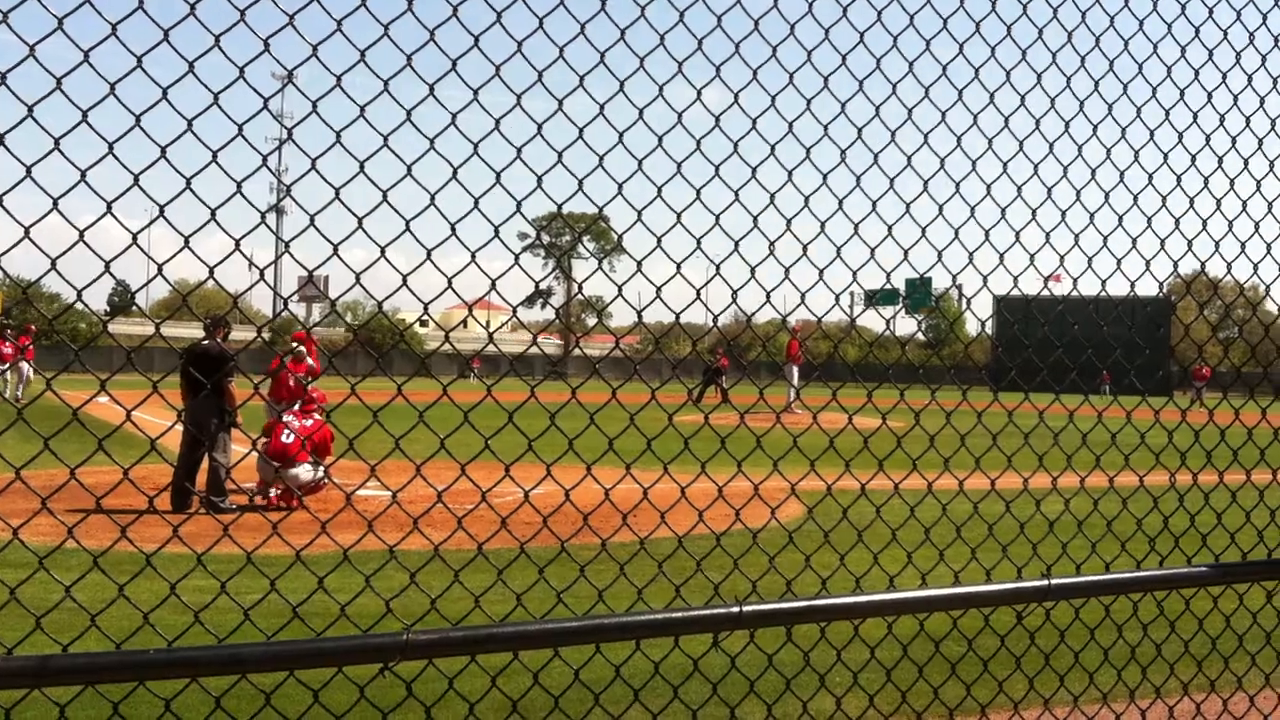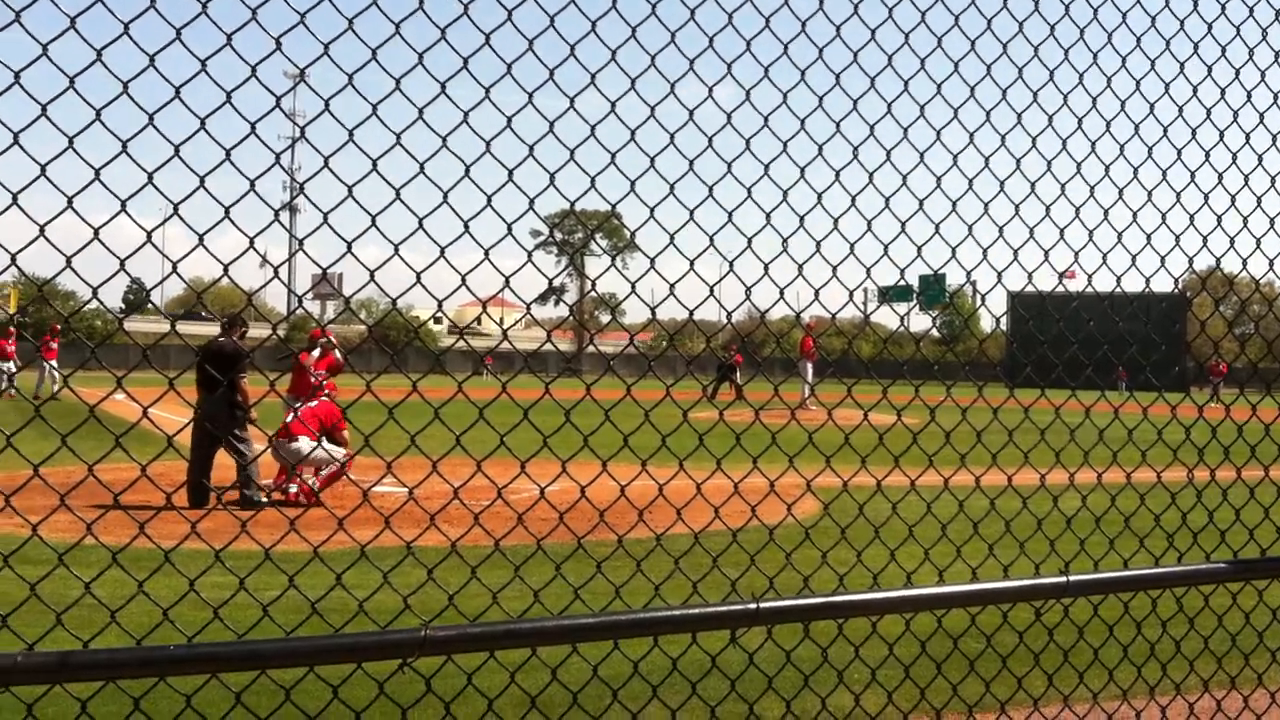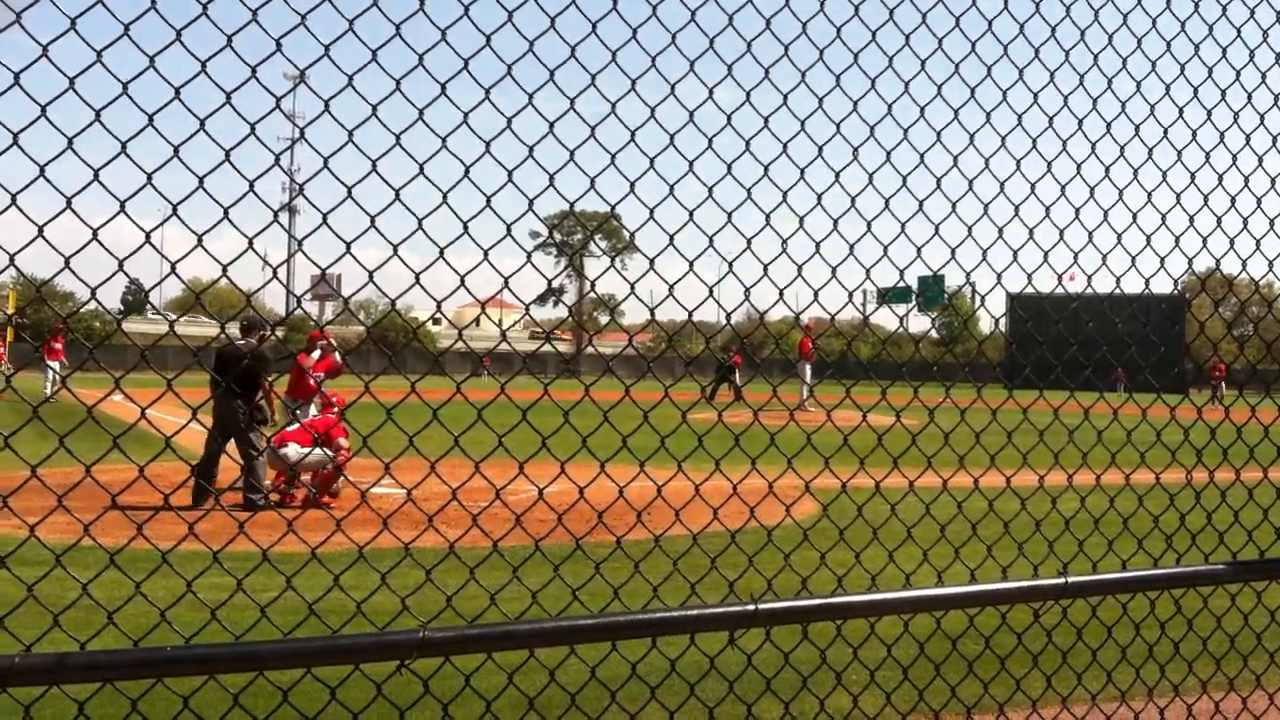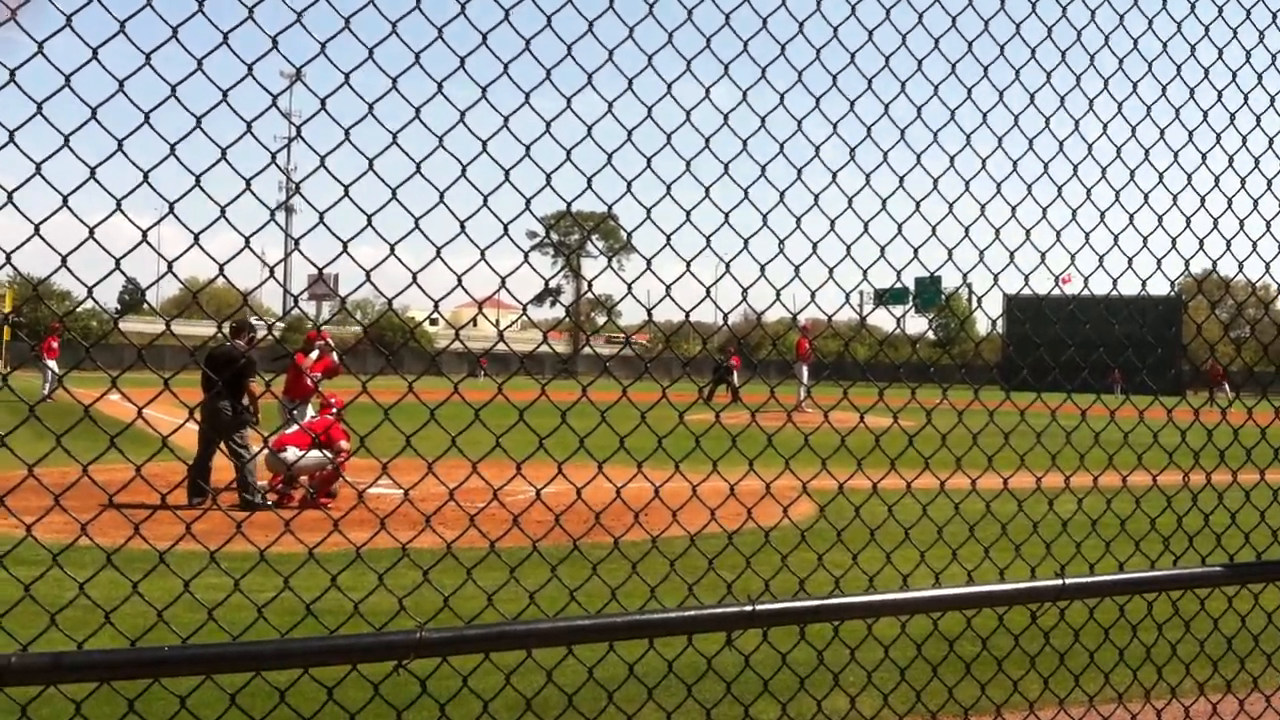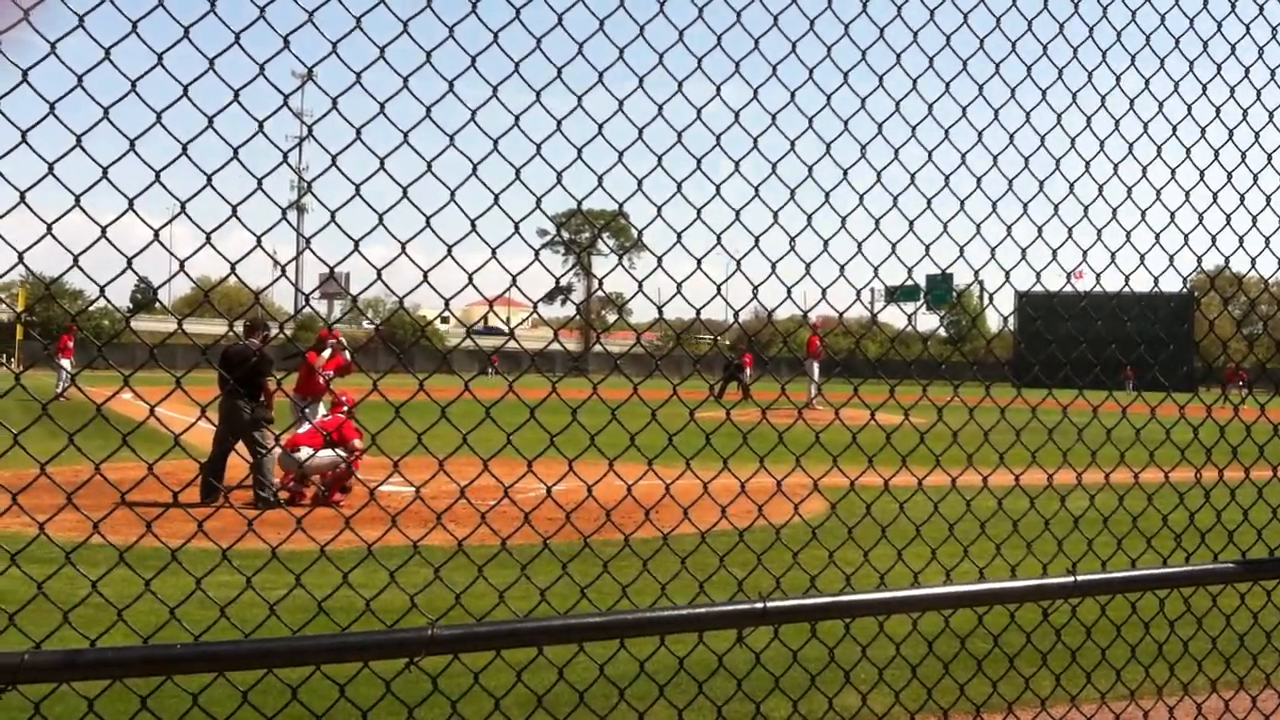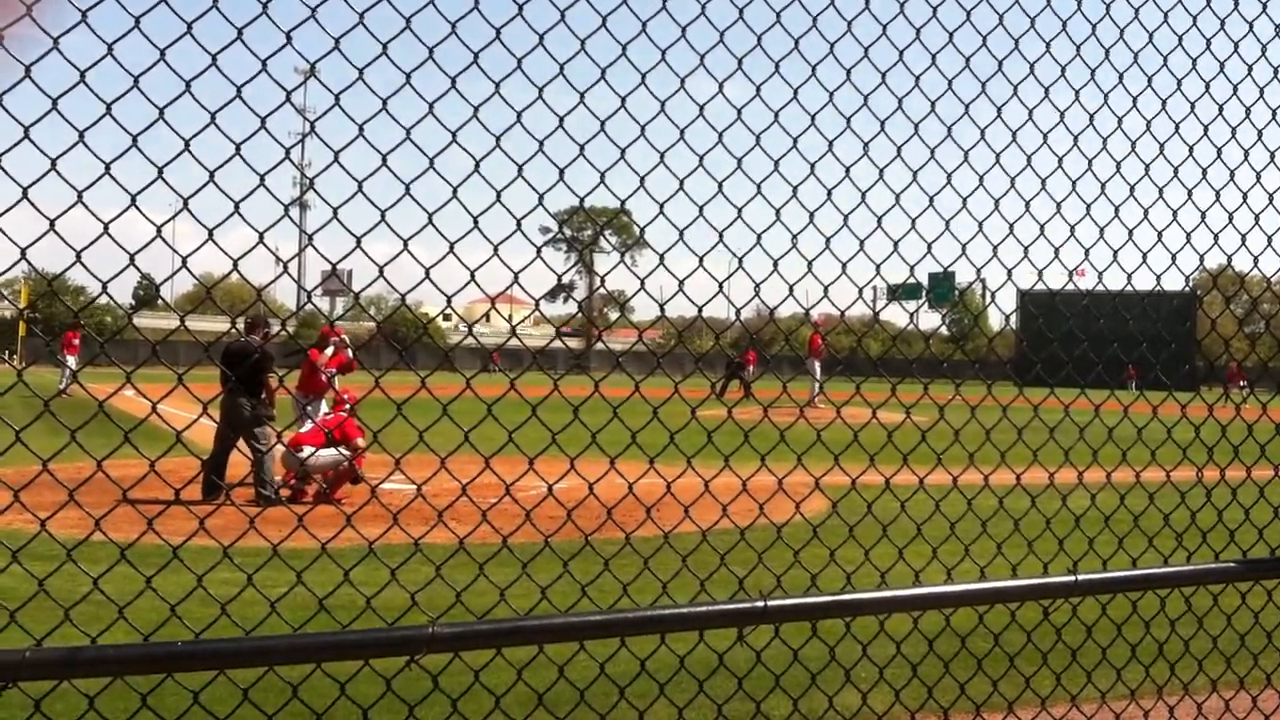
dt=0.5s
person 1, frame 1
left shoulder: (190, 351)
right shoulder: (223, 352)
left elbow: (183, 384)
right elbow: (228, 386)
right wrist: (235, 413)
left hip: (193, 408)
right hip: (215, 409)
left knee: (188, 455)
right knee: (219, 456)
left ankle: (180, 501)
right ankle: (216, 502)
person 1, frame 2
left shoulder: (206, 347)
right shoulder: (238, 349)
left elbow: (199, 380)
right elbow: (241, 382)
right wrist: (249, 409)
left hip: (204, 404)
right hip: (226, 406)
left knee: (200, 453)
right knee: (244, 452)
left ankle: (197, 498)
right ankle: (251, 497)
person 1, frame 3
left shoulder: (223, 350)
right shoulder: (259, 353)
left elbow: (213, 382)
right elbow: (266, 386)
right wrist: (272, 412)
left hip: (222, 405)
right hip: (243, 408)
left knee: (212, 451)
right knee: (254, 454)
left ankle: (200, 496)
right ankle: (255, 499)
person 1, frame 4
left shoulder: (214, 352)
right shoulder: (245, 355)
left elbow: (205, 382)
right elbow: (251, 388)
right wrist: (256, 411)
left hip: (209, 406)
right hip: (230, 409)
left knee: (204, 453)
right knee: (243, 455)
left ankle: (196, 496)
right ankle: (251, 499)
person 1, frame 5
left shoulder: (228, 351)
right shoulder: (261, 354)
left elbow: (221, 382)
right elbow: (268, 387)
right wrist: (269, 409)
left hip: (227, 405)
right hip: (249, 408)
left knee: (219, 451)
right knee: (263, 453)
left ankle: (209, 494)
right ankle: (266, 498)
person 1, frame 6
left shoulder: (230, 348)
right shoulder: (262, 351)
left elbow: (223, 379)
right elbow: (269, 383)
right wrist: (271, 406)
left hip: (229, 402)
right hip: (251, 405)
left knee: (221, 448)
right knee: (263, 450)
left ankle: (211, 491)
right ankle: (268, 495)
